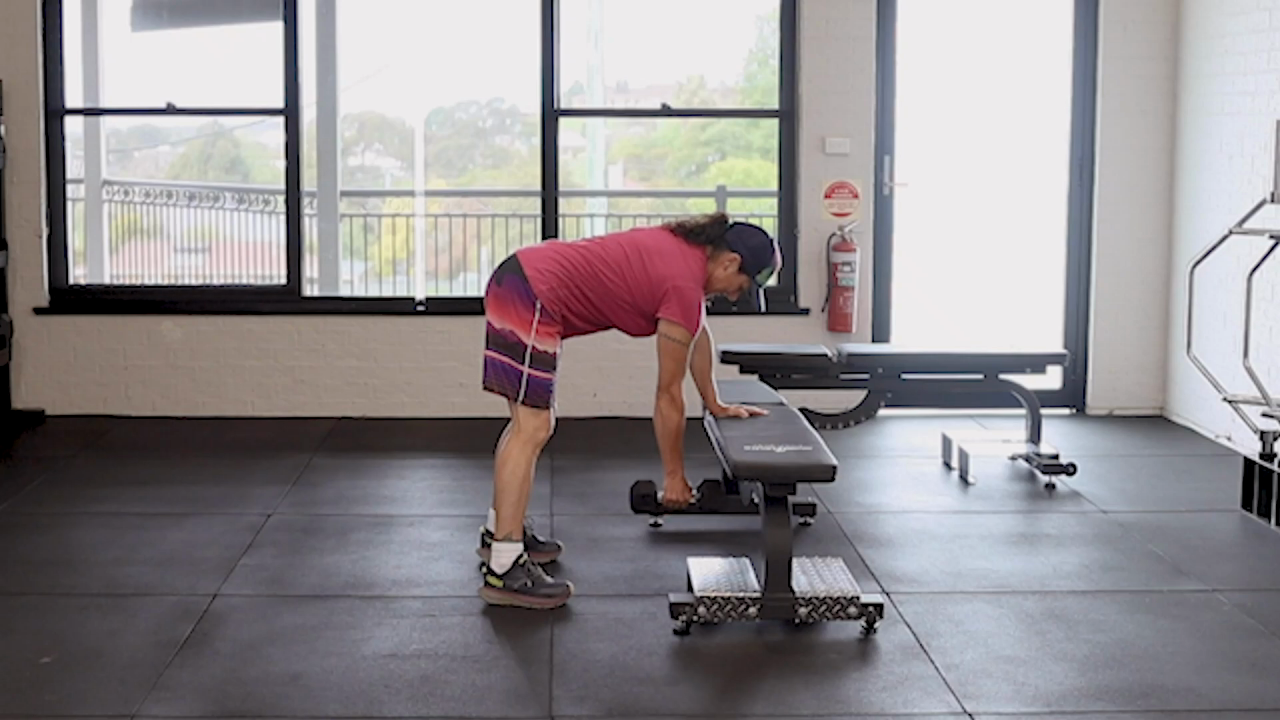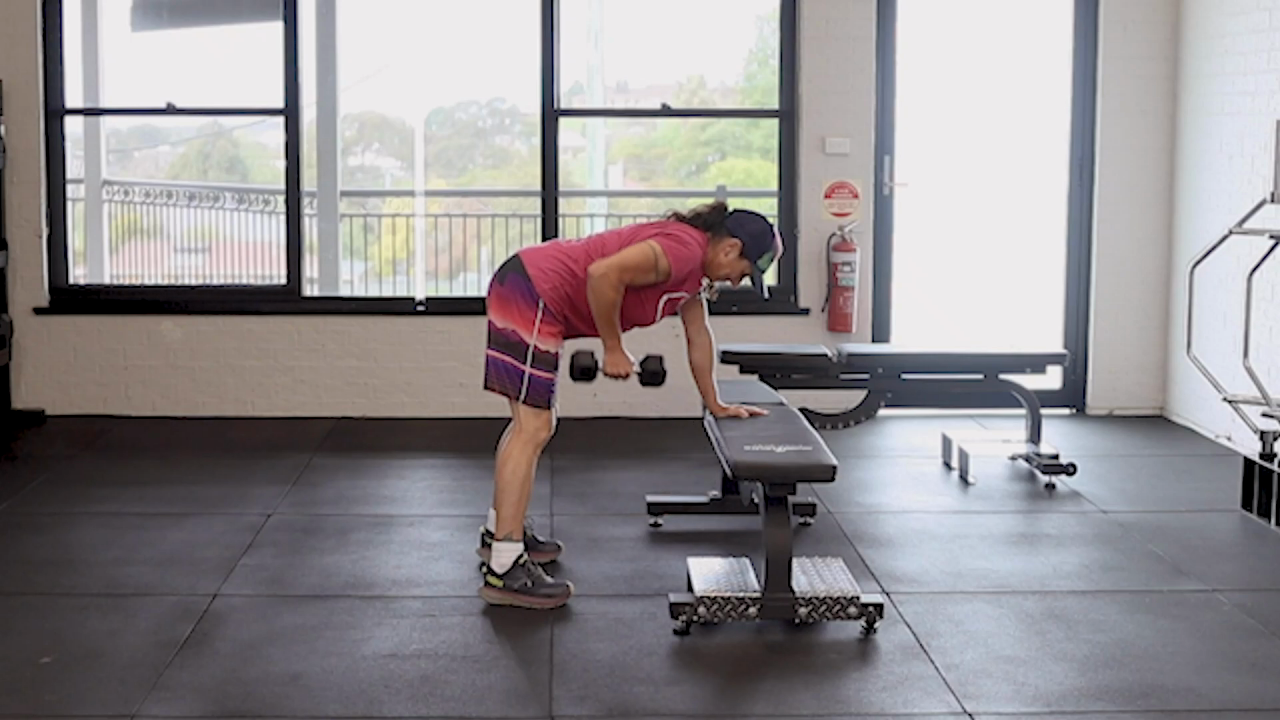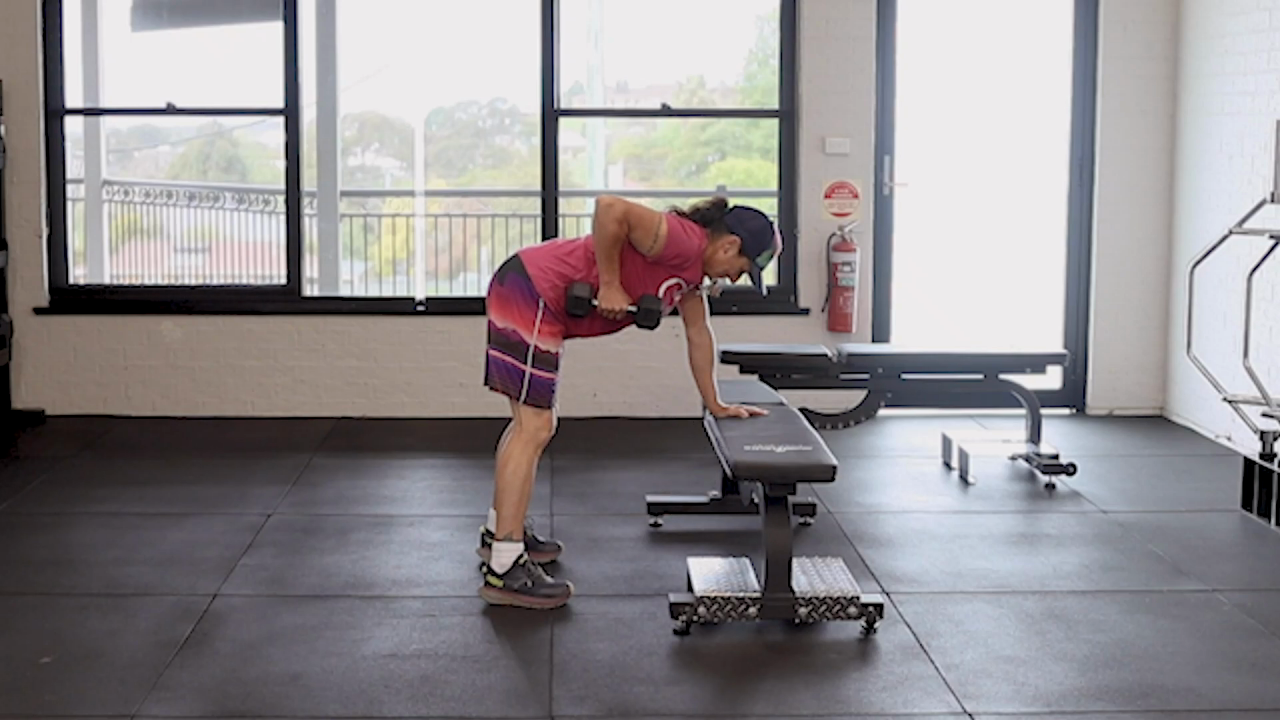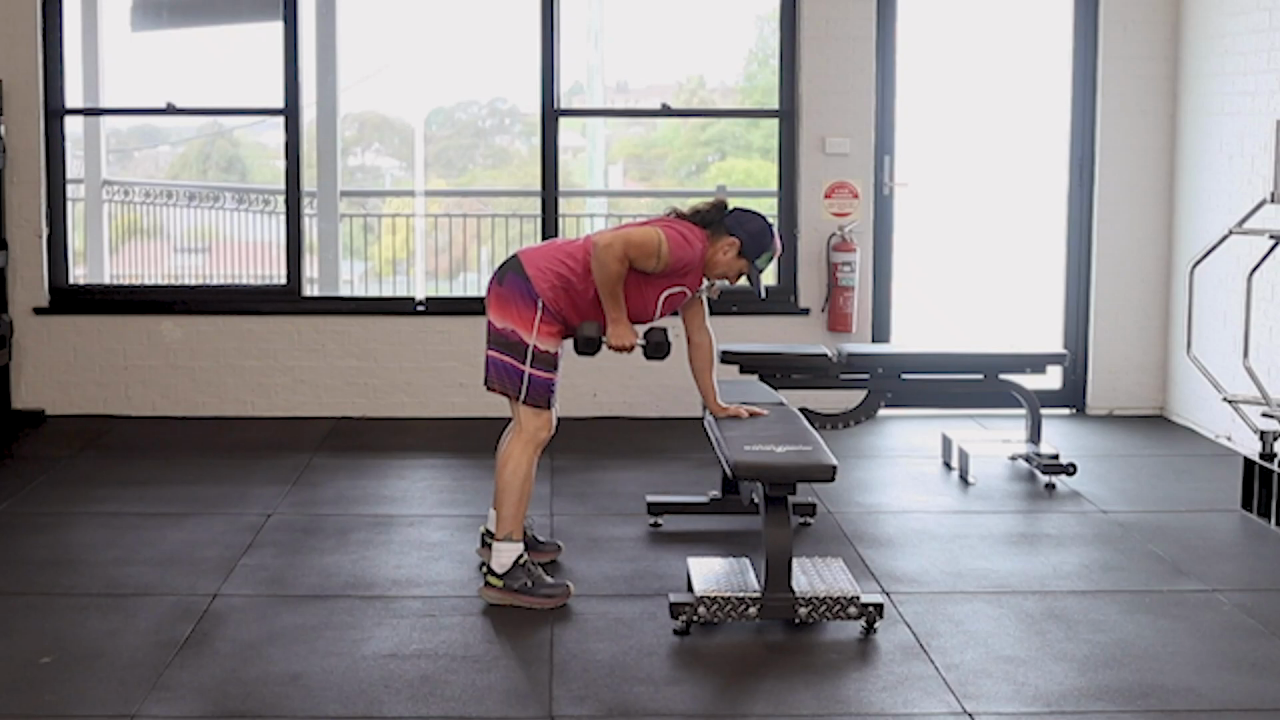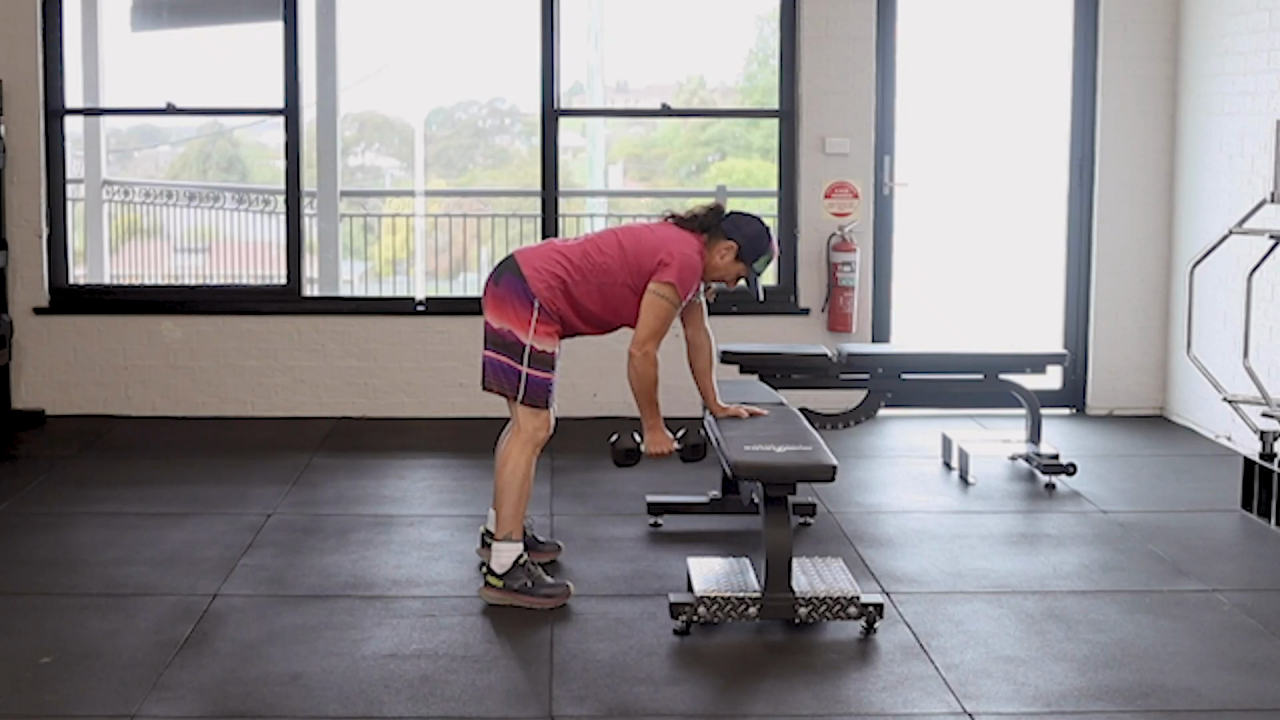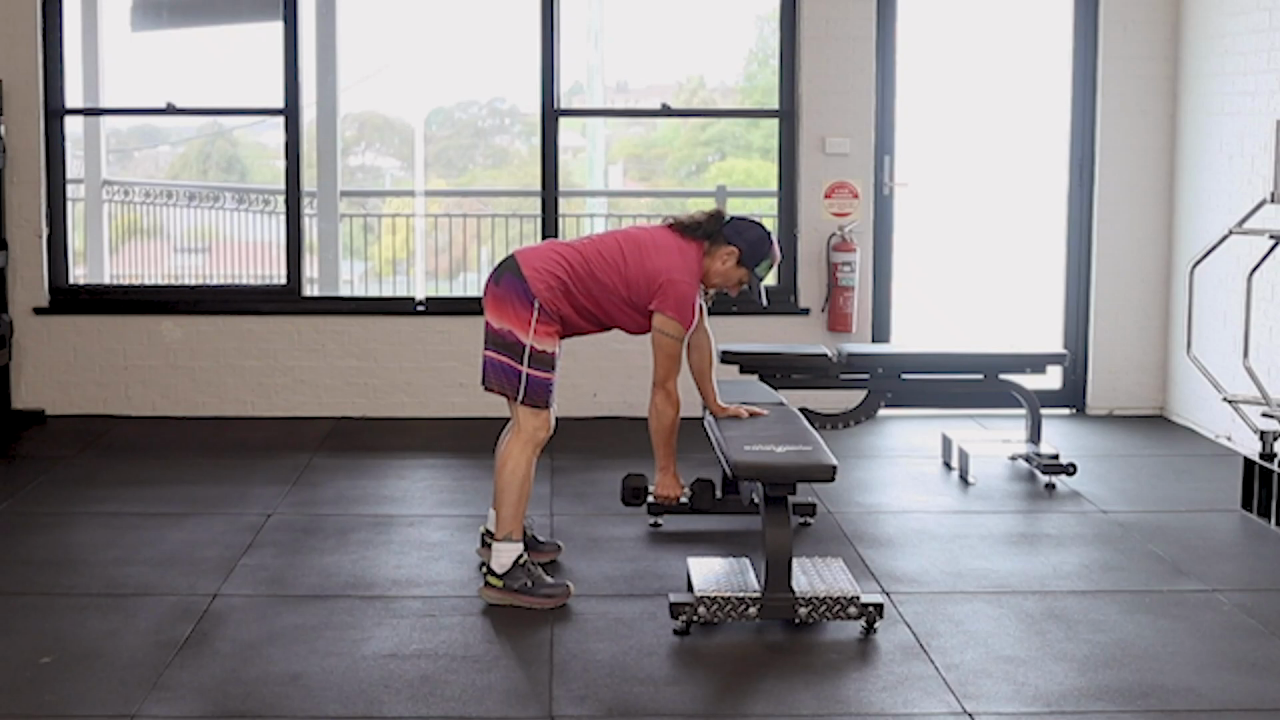
dt=0.7s
person 1, frame 1
left shoulder: (690, 252)
right shoulder: (685, 286)
left elbow: (699, 335)
right elbow: (668, 394)
left wrist: (716, 405)
right wrist: (674, 477)
left hip: (522, 282)
right hip: (530, 296)
left knee: (528, 421)
right knee: (532, 429)
left ankle: (499, 530)
right ankle: (504, 569)
person 1, frame 2
left shoulder: (693, 258)
right shoulder: (684, 251)
left elbow: (697, 333)
right elbow: (602, 275)
left wrist: (715, 404)
right wrist: (613, 349)
left hip: (525, 291)
right hip: (530, 295)
left knee: (530, 421)
right knee: (534, 429)
left ankle: (499, 530)
right ankle: (505, 569)
person 1, frame 3
left shoulder: (693, 264)
right shoulder: (682, 243)
left elbow: (698, 332)
right elbow: (610, 208)
left wrist: (715, 404)
right wrist: (610, 284)
left hip: (531, 295)
right hip: (530, 293)
left knee: (531, 421)
right knee: (535, 429)
left ankle: (500, 530)
right ankle: (505, 569)
person 1, frame 4
left shoulder: (693, 262)
right shoulder: (684, 247)
left elbow: (698, 334)
right elbow: (606, 244)
left wrist: (715, 404)
right wrist: (617, 321)
left hip: (529, 295)
right hip: (529, 294)
left knee: (531, 421)
right knee: (534, 429)
left ankle: (500, 530)
right ankle: (504, 569)
person 1, frame 5
left shoulder: (688, 250)
right shoulder: (683, 260)
left elbow: (697, 333)
right elbow: (642, 352)
left wrist: (715, 404)
right wrist: (653, 428)
left hip: (521, 288)
right hip: (527, 296)
left knee: (529, 421)
right knee: (533, 430)
left ankle: (501, 530)
right ankle: (504, 570)
person 1, frame 6
left shoulder: (690, 250)
right shoulder: (679, 280)
left elbow: (698, 335)
right elbow: (663, 390)
left wrist: (715, 405)
right wrist: (666, 473)
left hip: (519, 286)
right hip: (528, 296)
left knee: (529, 421)
right knee: (532, 429)
left ankle: (499, 530)
right ankle: (504, 570)
